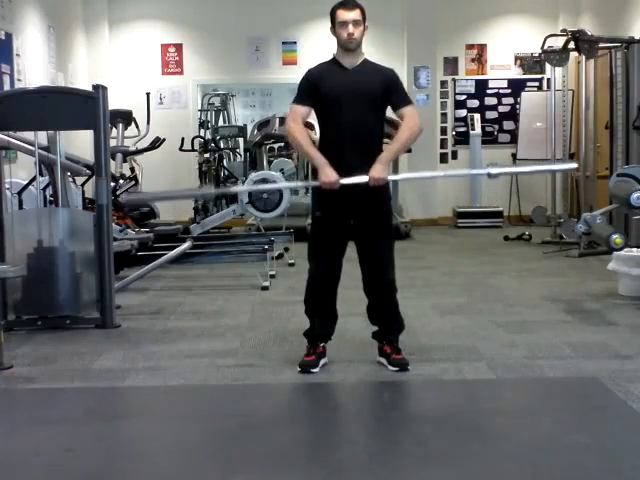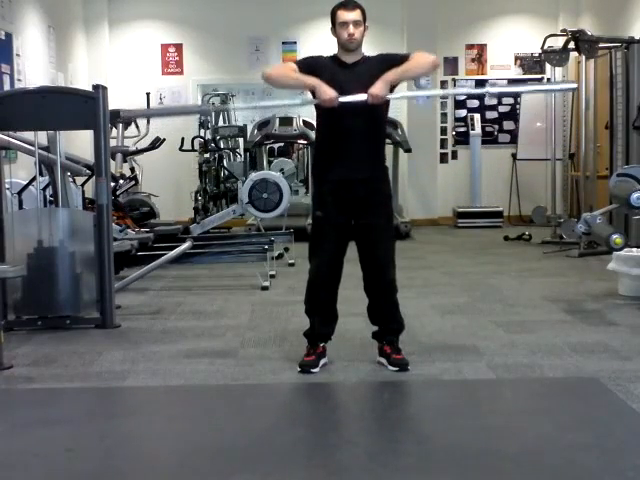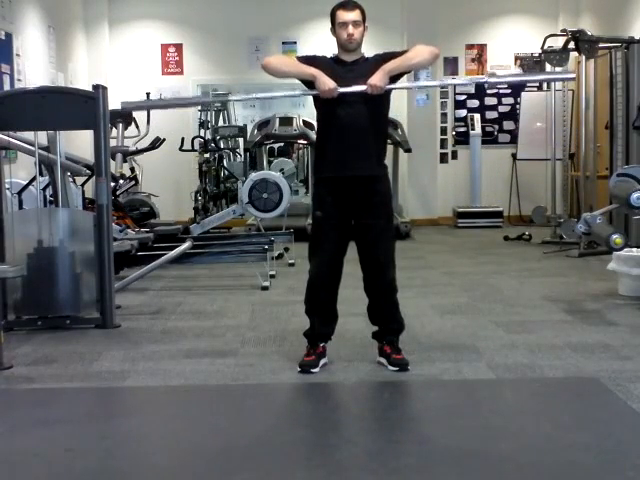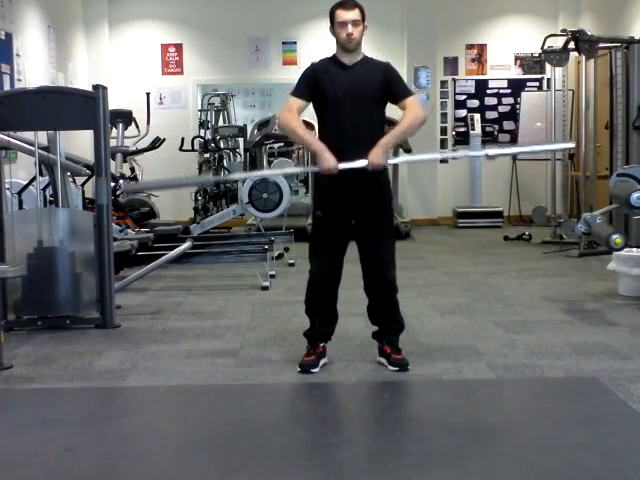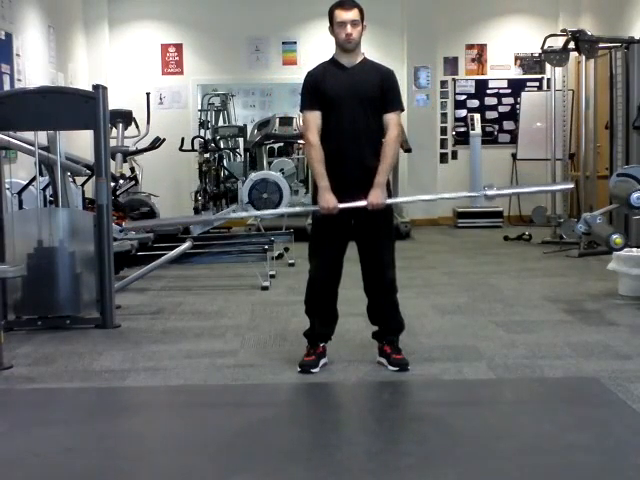
dt=0.7s
person 1, frame 1
left shoulder: (383, 75)
right shoulder: (317, 76)
left elbow: (413, 122)
right elbow: (293, 126)
left wrist: (385, 160)
right wrist: (320, 164)
left hip: (373, 188)
right hip: (329, 189)
left knee: (380, 270)
right knee: (322, 271)
left ankle: (388, 342)
right ankle: (317, 343)
person 1, frame 2
left shoulder: (382, 63)
right shoulder: (318, 65)
left elbow: (430, 61)
right elbow: (271, 73)
left wrist: (388, 79)
right wrist: (314, 83)
left hip: (373, 183)
right hip: (330, 185)
left knee: (381, 268)
right knee: (323, 269)
left ankle: (388, 342)
right ankle: (317, 343)
person 1, frame 3
left shoulder: (381, 62)
right shoulder: (318, 64)
left elbow: (430, 52)
right elbow: (270, 62)
left wrist: (387, 70)
right wrist: (314, 74)
left hip: (373, 182)
right hip: (330, 184)
left knee: (381, 268)
right knee: (323, 269)
left ankle: (389, 342)
right ankle: (317, 342)
person 1, frame 4
left shoulder: (382, 71)
right shoulder: (318, 72)
left elbow: (418, 112)
right elbow: (286, 116)
left wrist: (386, 144)
right wrist: (317, 149)
left hip: (373, 186)
right hip: (330, 187)
left knee: (381, 268)
right knee: (323, 269)
left ankle: (388, 342)
right ankle: (317, 342)
person 1, frame 5
left shoulder: (382, 76)
right shoulder: (316, 78)
left elbow: (393, 133)
right elbow: (312, 136)
left wrist: (380, 185)
right wrist: (323, 188)
left hip: (373, 191)
right hip: (330, 192)
left knee: (381, 271)
right knee: (323, 272)
left ankle: (388, 342)
right ankle: (317, 343)
